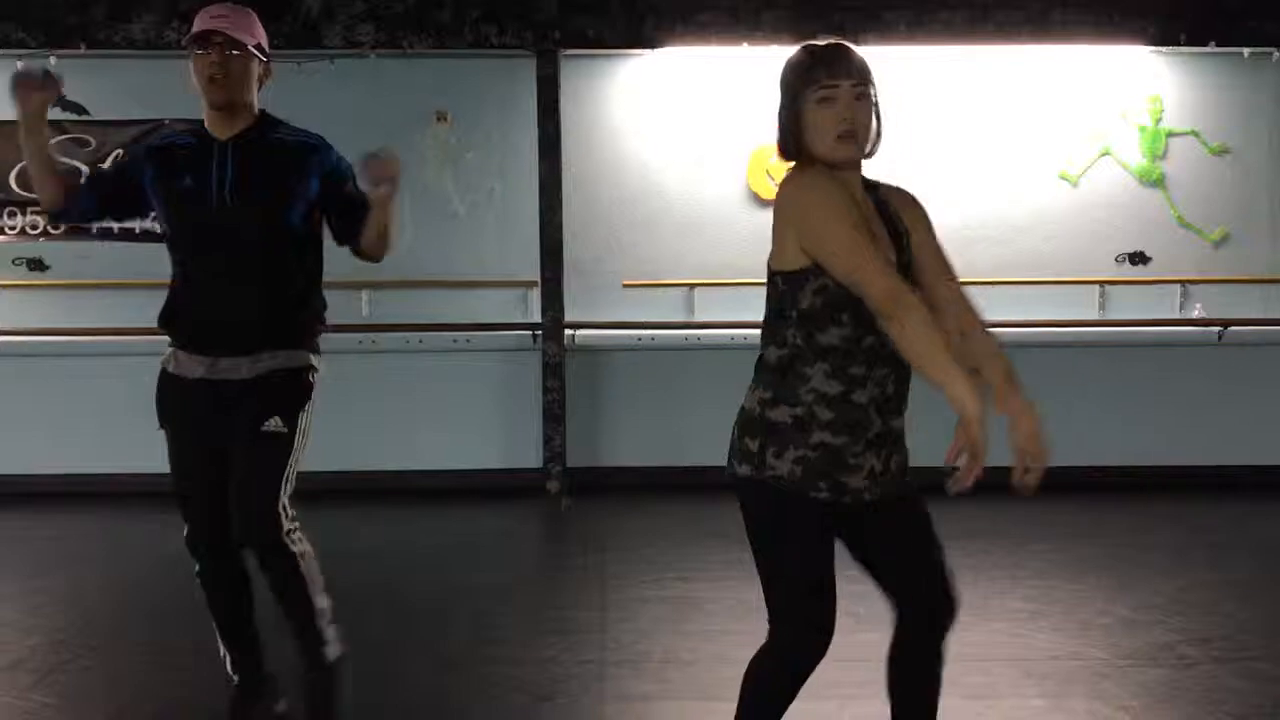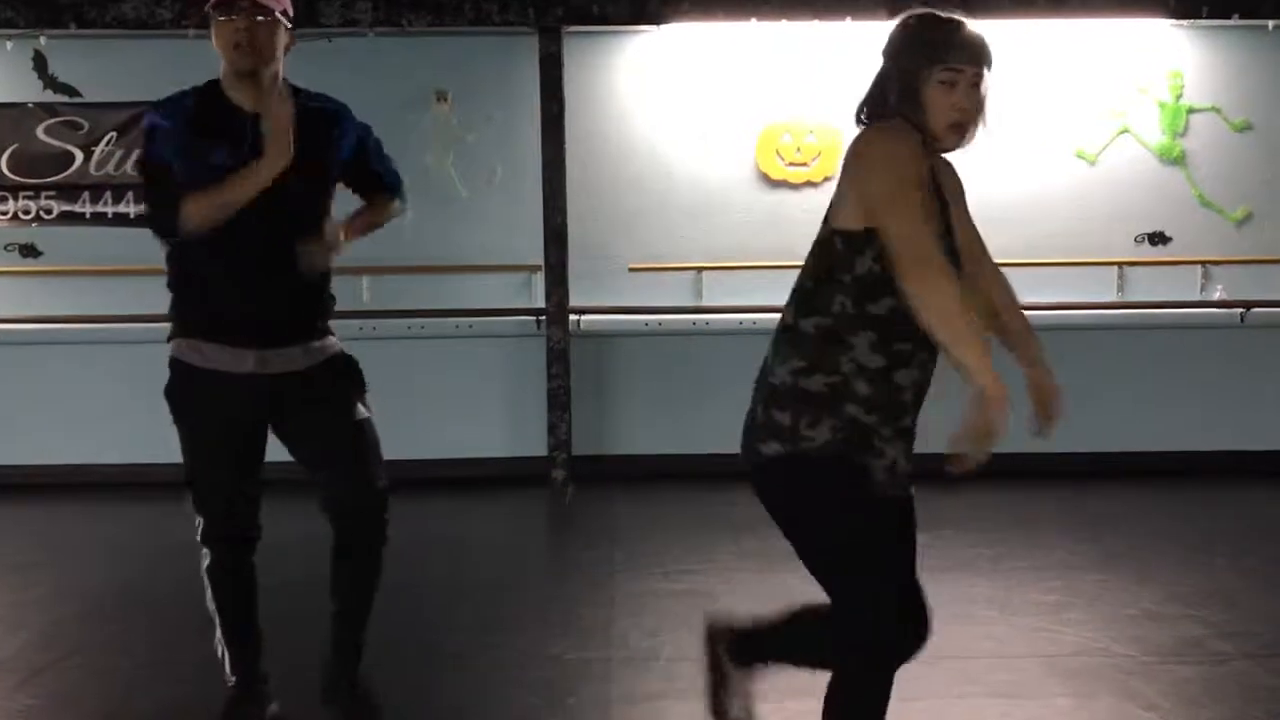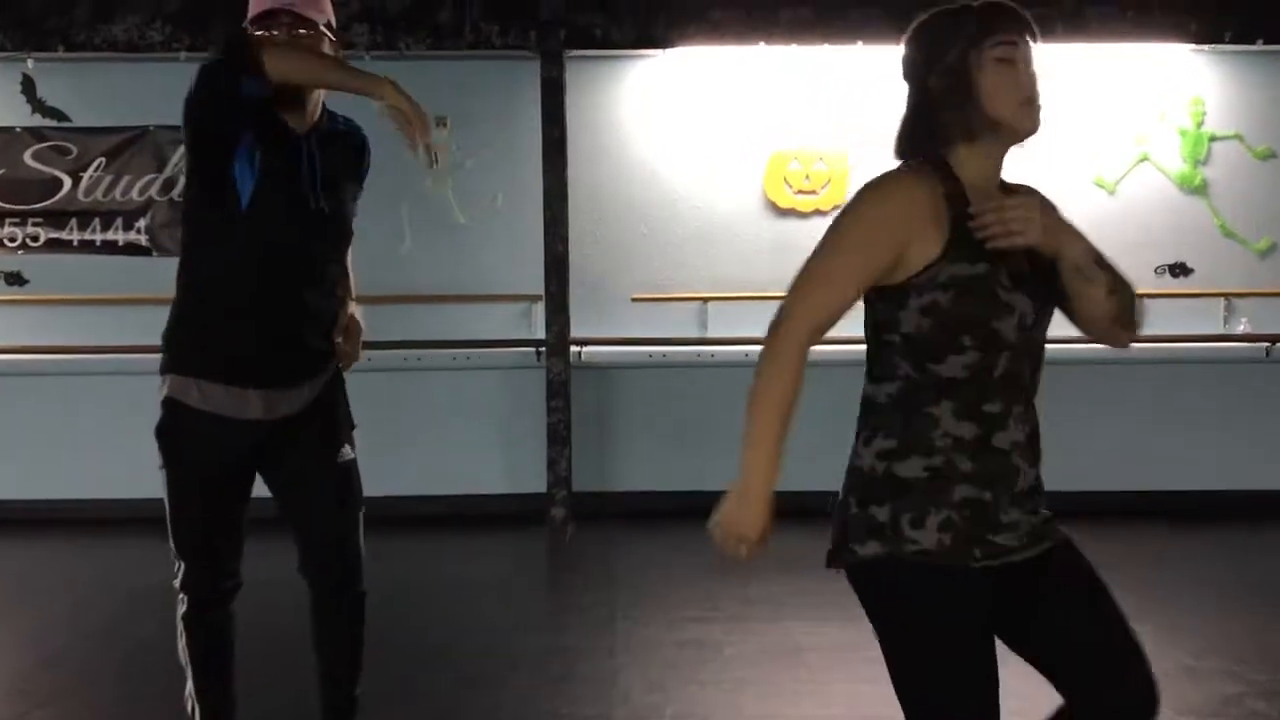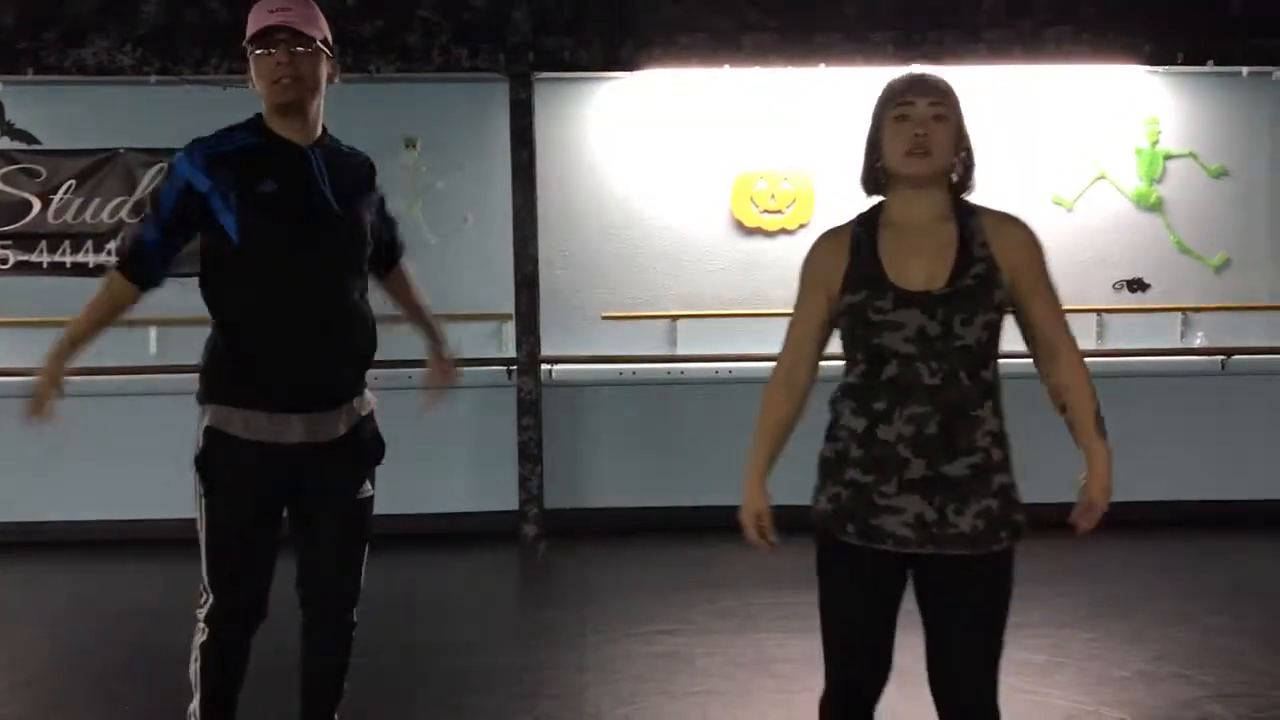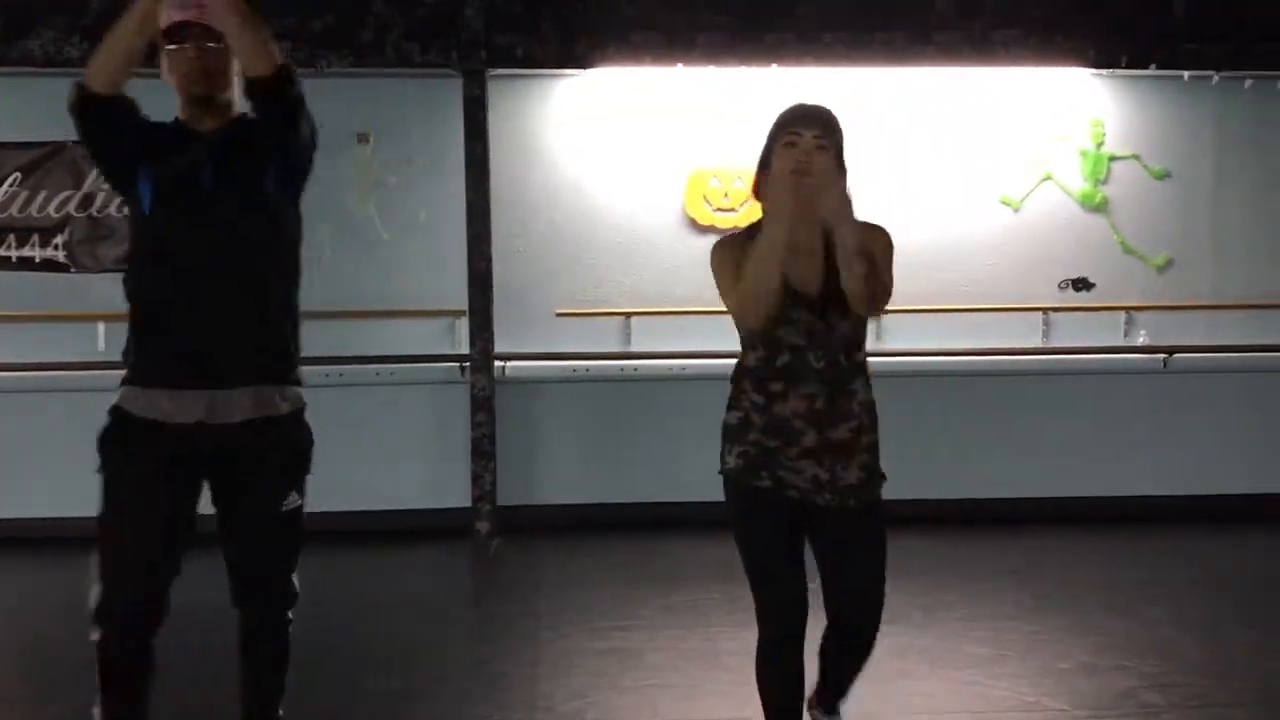
dt=0.7s
person 1, frame 1
left shoulder: (307, 156)
right shoulder: (162, 158)
left elbow: (369, 246)
right elbow: (64, 205)
left wrist: (384, 196)
right wrist: (32, 121)
left hip: (274, 367)
right hip: (190, 372)
left knee: (263, 520)
right knee: (208, 537)
person 1, frame 2
left shoulder: (330, 120)
right shoulder: (174, 121)
left elbow: (387, 195)
right elbow: (172, 221)
left wrist: (342, 234)
right wrist: (266, 164)
left hip: (309, 353)
right hip: (211, 360)
left knee: (363, 506)
right knee: (225, 531)
person 1, frame 3
left shoulder: (347, 144)
right shoulder: (223, 123)
right elbow: (237, 62)
left wrist: (346, 307)
right wrist: (382, 89)
left hip: (308, 395)
right hip: (207, 397)
left knee: (338, 571)
right knee: (206, 583)
person 1, frame 4
left shoulder: (357, 172)
right shoulder: (212, 163)
left elbow: (384, 260)
right elbow: (142, 264)
left wrist: (431, 335)
right wrist: (62, 352)
left hip: (343, 425)
right hip: (244, 427)
left knee: (333, 602)
right knee: (231, 603)
person 1, frame 5
left shoulder: (278, 144)
right shoulder: (142, 149)
left elbow: (275, 81)
right elbow: (93, 97)
left hip: (264, 411)
right hip: (155, 411)
left knee: (266, 595)
right knee: (125, 601)
person 2, frame 1
left shoulder: (895, 205)
right shoulder: (806, 192)
left elbow: (954, 313)
right elbow: (893, 303)
left wrist: (1017, 407)
right wrist: (969, 407)
left hip: (870, 460)
right hip: (786, 461)
left knee: (931, 606)
right knee: (803, 633)
person 2, frame 2
left shoulder: (938, 179)
right shoulder: (889, 150)
left elbow: (980, 277)
right elbow: (920, 268)
left wrist: (1036, 365)
right wrist: (989, 382)
left hip: (867, 450)
right hip: (807, 441)
left knee: (873, 646)
right knee: (891, 626)
right ankle: (742, 646)
person 2, frame 3
left shoulder: (1024, 209)
right shoulder: (905, 200)
left elbow: (1119, 326)
right elbow: (792, 331)
left wrist: (1068, 246)
right wrist: (754, 483)
left hip: (1010, 522)
right hip: (912, 530)
person 2, frame 4
left shoulder: (1003, 241)
right shoulder: (837, 252)
left elbow: (1057, 353)
right elbow: (794, 373)
left wrist: (1098, 459)
right wrist: (755, 477)
left hip: (971, 508)
right hip: (857, 503)
person 2, frame 5
left shoulder: (868, 238)
right shoulder: (736, 249)
left elbow: (869, 299)
right elbow: (751, 312)
left wrist: (840, 226)
right wrist: (779, 222)
left hip: (848, 462)
right hip: (759, 463)
left knee: (858, 619)
right knee: (781, 623)
